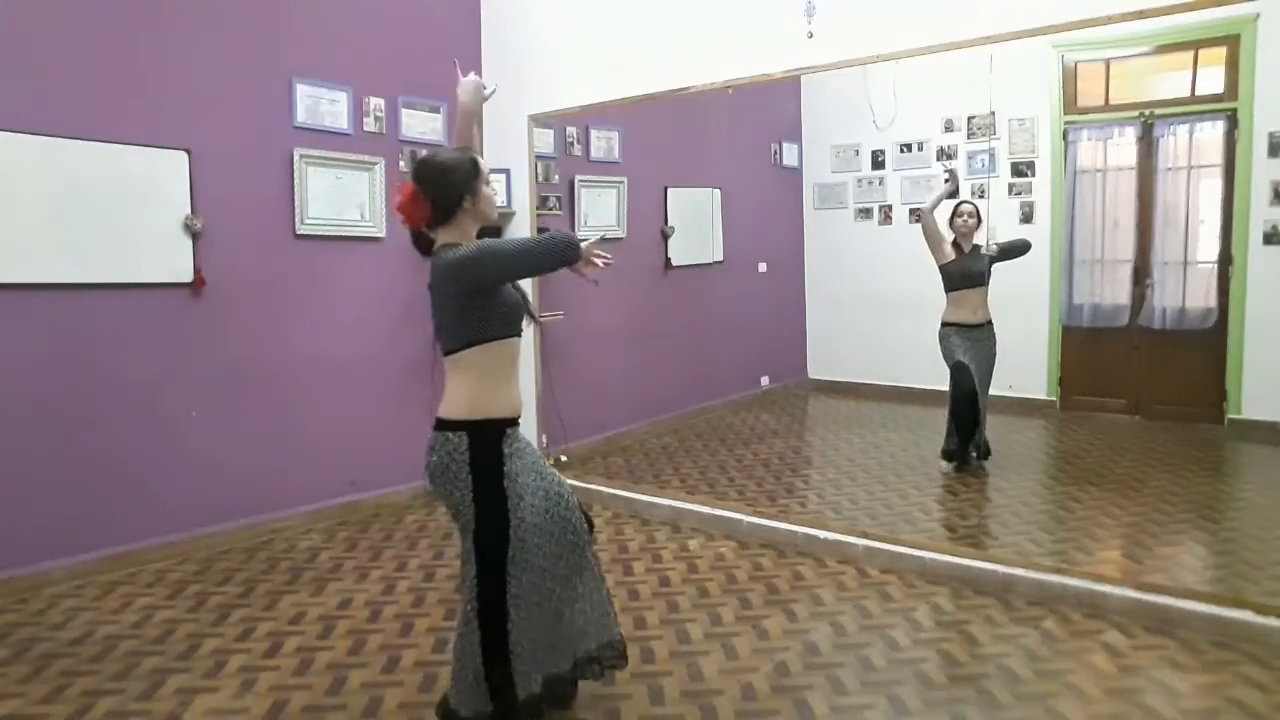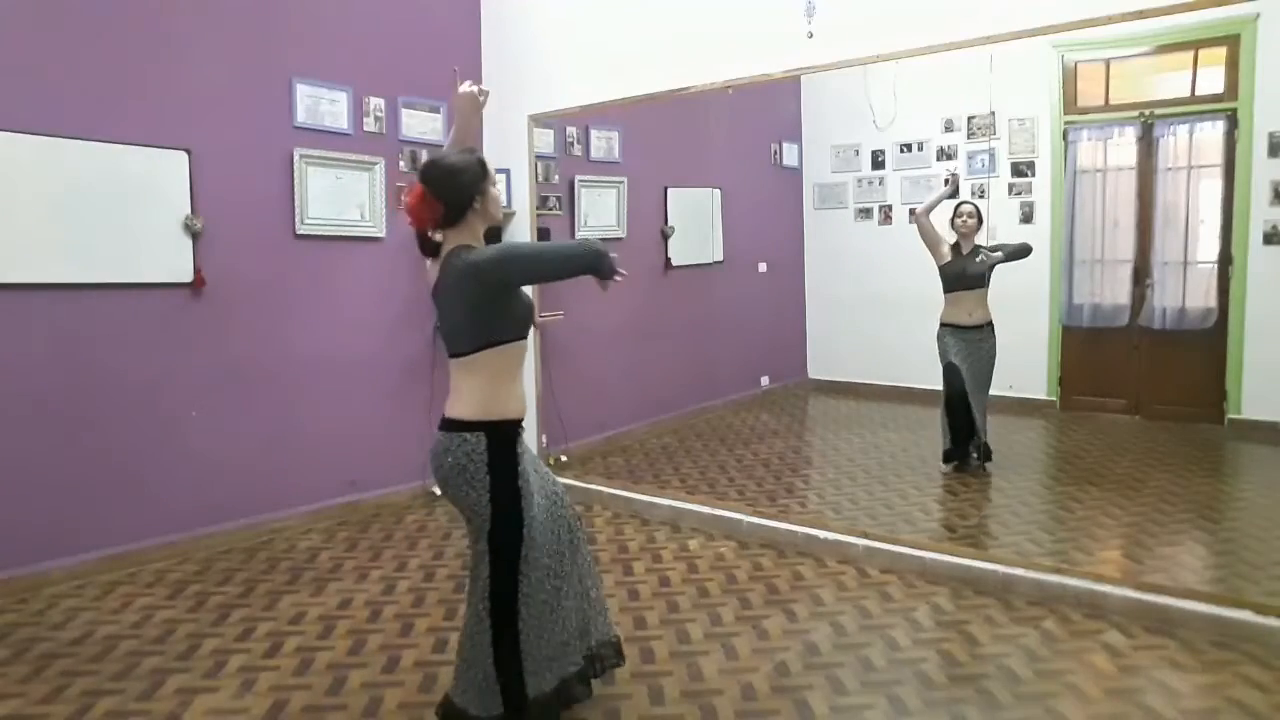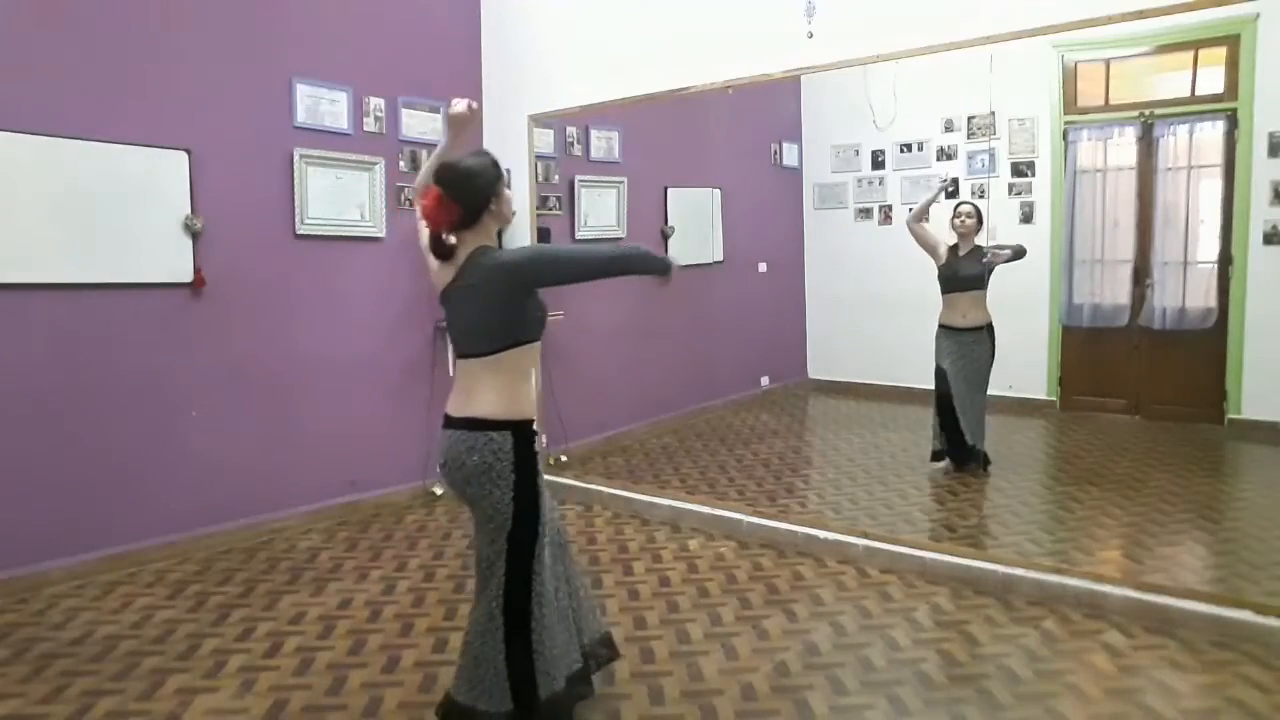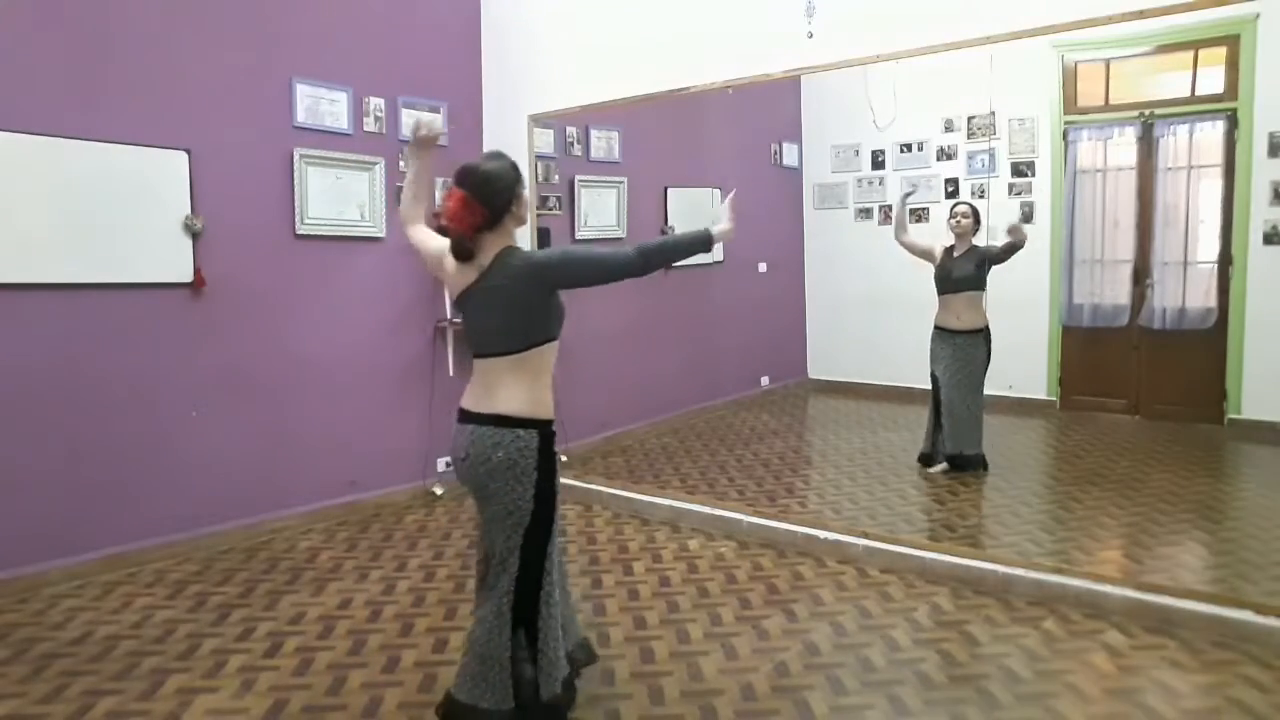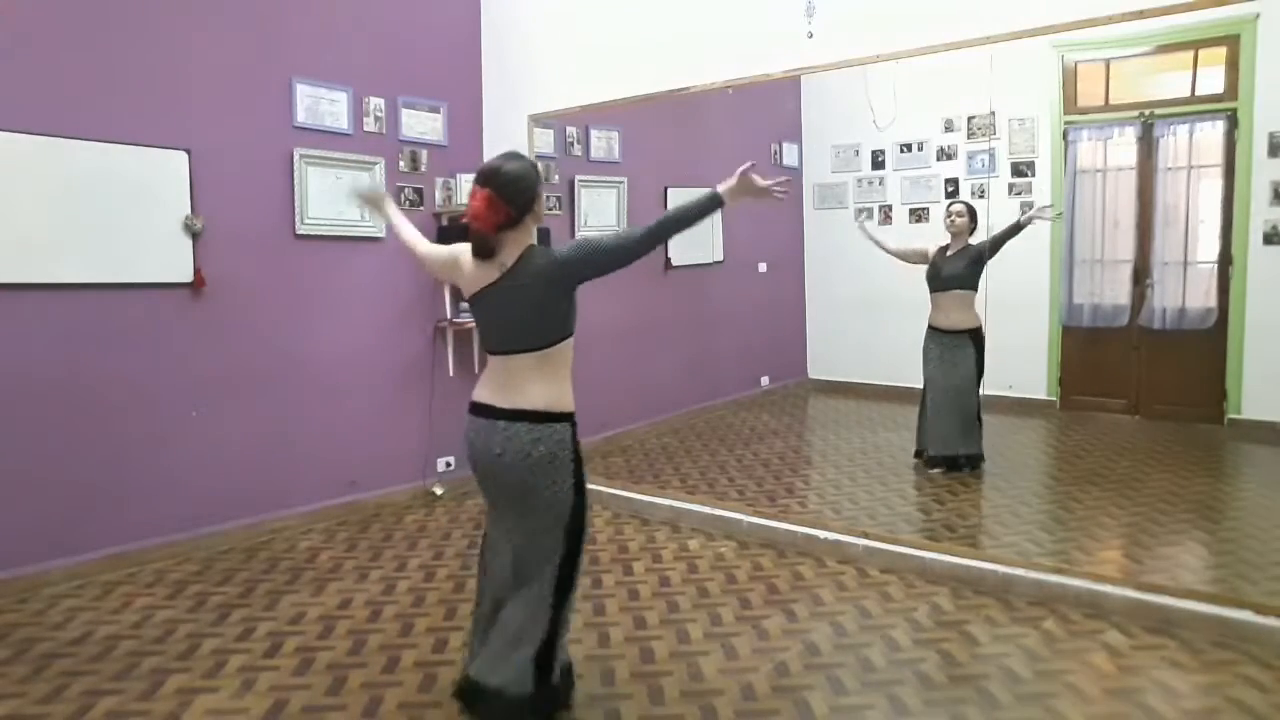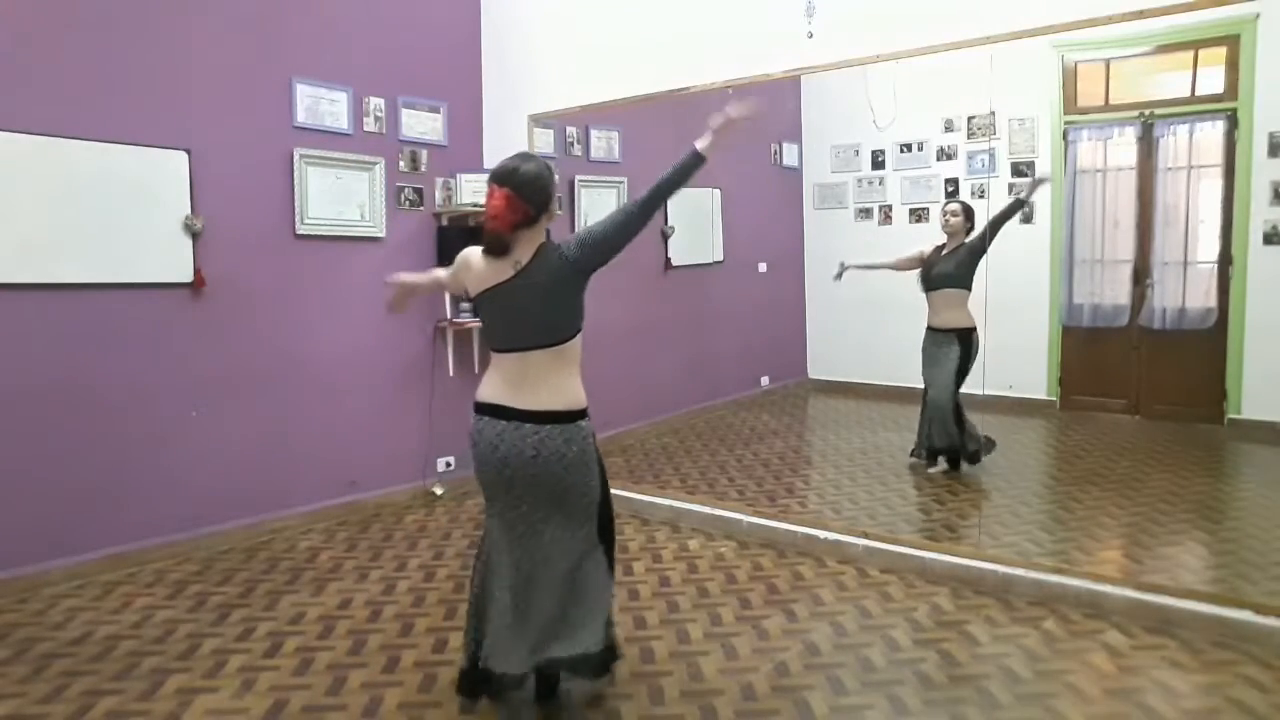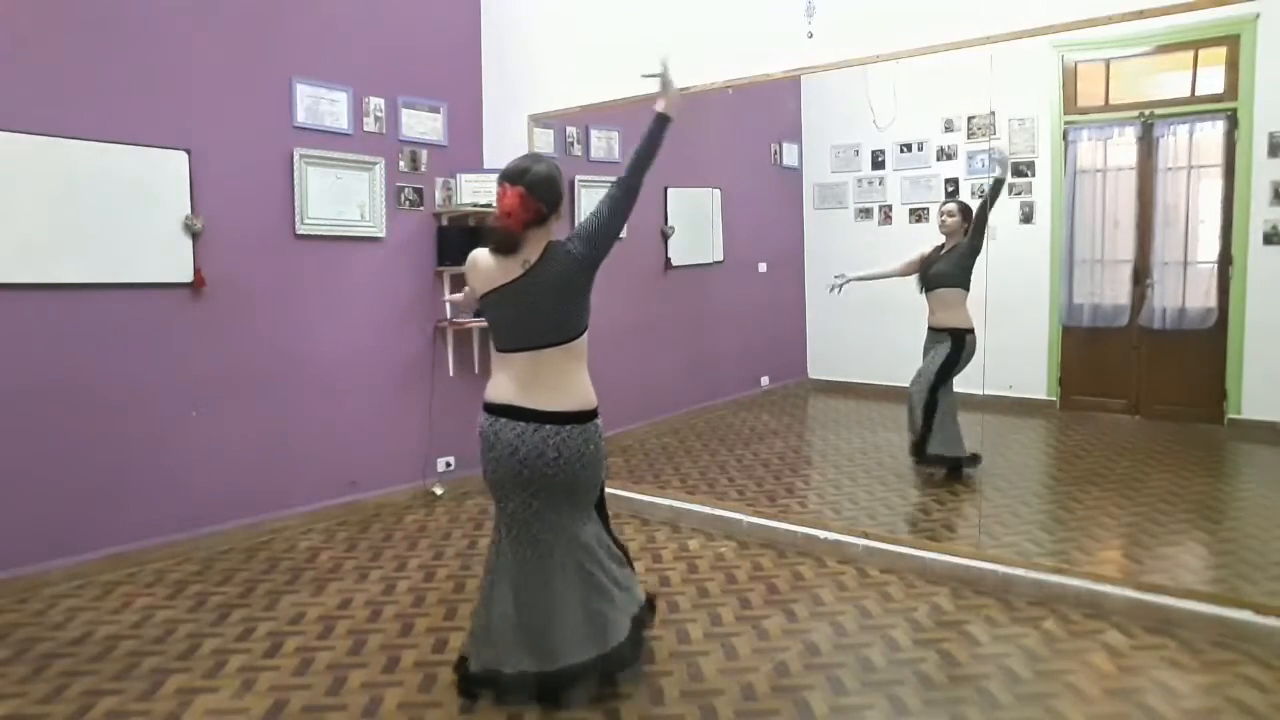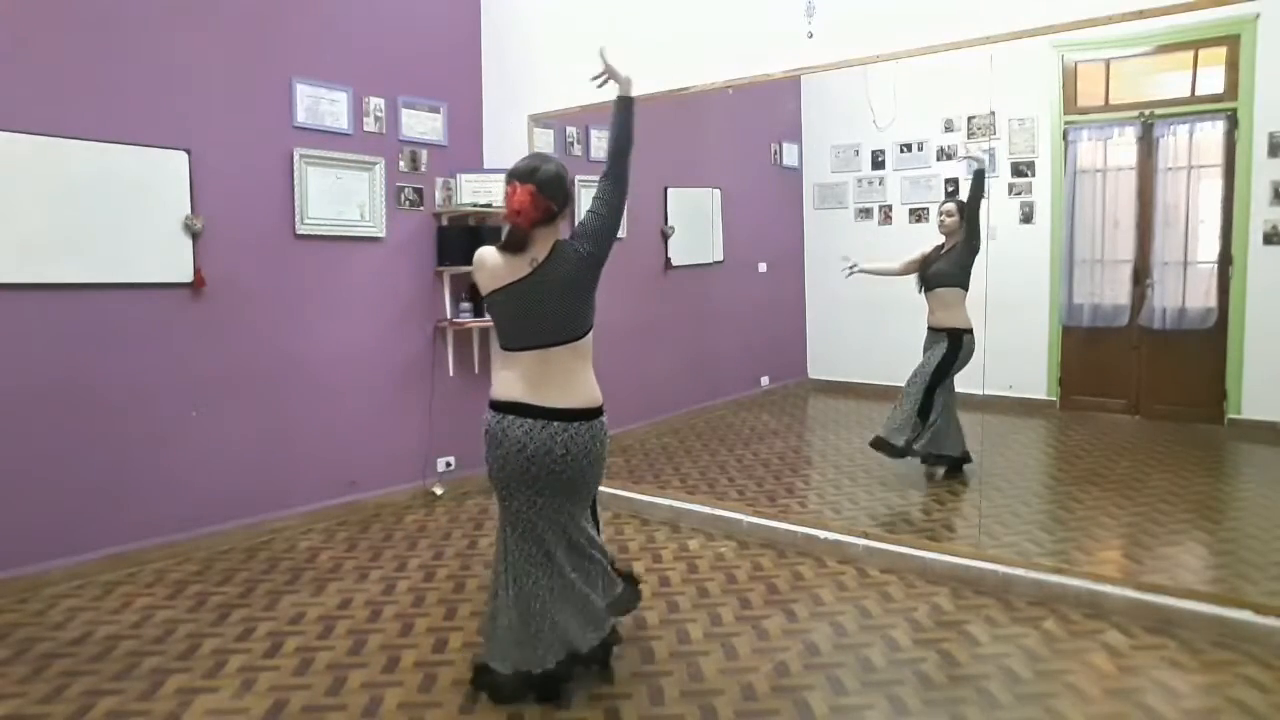
dt=0.2s
person 1, frame 1
left shoulder: (460, 257)
right shoulder: (462, 265)
left elbow: (456, 171)
right elbow: (560, 246)
left wrist: (466, 112)
right wrist: (577, 253)
left hip: (496, 438)
right hip: (473, 444)
left knee: (558, 526)
right knee: (496, 570)
person 1, frame 2
left shoulder: (447, 258)
right shoulder: (483, 266)
left elbow: (450, 178)
right elbow: (588, 253)
left wrist: (465, 118)
right wrist: (603, 266)
left hip: (487, 437)
right hip: (484, 444)
left knee: (549, 531)
right knee: (505, 570)
person 1, frame 3
left shoulder: (445, 260)
right shoulder: (510, 267)
left elbow: (422, 196)
right elbow: (617, 259)
left wrist: (453, 136)
right wrist: (660, 262)
left hip: (465, 433)
right hip: (498, 442)
left knee: (525, 551)
right knee: (510, 572)
person 1, frame 4
left shoulder: (452, 263)
right shoulder: (533, 269)
left elbow: (413, 221)
right elbow: (632, 260)
left wrist: (421, 157)
right wrist: (711, 236)
left hip: (473, 431)
right hip: (517, 439)
left knee: (520, 555)
right knee: (518, 572)
person 1, frame 5
left shoulder: (465, 265)
right shoulder: (556, 266)
left elbow: (418, 244)
right elbow: (646, 238)
left wrist: (386, 207)
right wrist: (725, 193)
left hip: (485, 428)
right hip: (541, 437)
left knee: (509, 553)
right knee: (546, 565)
person 1, frame 6
left shoulder: (473, 265)
right shoulder: (567, 263)
left elbow: (449, 278)
right elbow: (642, 207)
left wrist: (413, 283)
right wrist: (704, 147)
left hip: (492, 428)
right hip: (557, 433)
left knee: (509, 545)
right knee: (583, 537)
left ankle: (496, 670)
right ankle: (565, 655)
person 1, frame 7
left shoulder: (480, 265)
right shoulder: (574, 261)
right elbow: (627, 189)
right wrist: (665, 113)
left hip: (502, 429)
right hip: (569, 432)
left knee: (519, 542)
right knee: (575, 534)
left ankle: (502, 667)
right ankle: (584, 659)
person 1, frame 8
left shoulder: (486, 264)
right shoulder: (581, 258)
right elbow: (616, 177)
right wrist: (625, 95)
left hip: (508, 426)
right hip: (575, 428)
left knee: (523, 540)
right knee: (569, 534)
left ankle: (523, 665)
right ankle: (573, 650)
person 2, frame 1
left shoulder: (985, 252)
right shoulder: (943, 250)
left elbow: (1024, 245)
right elbow: (926, 213)
left wrist: (996, 250)
right wrist: (949, 187)
left hip: (984, 332)
right hip: (954, 332)
left knee: (978, 391)
right knee: (964, 386)
left ankle: (971, 449)
right ankle: (962, 449)
person 2, frame 2
left shoulder: (988, 253)
right shoulder: (943, 251)
left elbow: (1026, 248)
right elbow: (920, 215)
left wrist: (999, 256)
right wrist: (948, 190)
left hip: (983, 333)
right hip: (952, 333)
left knee: (976, 393)
right knee: (957, 388)
left ankle: (972, 450)
right ankle: (960, 451)
person 2, frame 3
left shoulder: (986, 254)
right shoulder: (941, 252)
left elbow: (1021, 250)
right elbow: (912, 221)
left wrist: (1005, 255)
right wrist: (937, 193)
left hip: (981, 335)
right hip: (948, 335)
left knee: (972, 394)
right knee: (946, 391)
left ankle: (970, 453)
right ankle: (957, 452)
person 2, frame 4
left shoulder: (983, 254)
right shoulder: (938, 254)
left elbow: (1006, 251)
right elbow: (901, 236)
left wrist: (1018, 239)
right wrist: (903, 202)
left hip: (976, 337)
right hip: (943, 337)
left knee: (969, 396)
right knee: (943, 395)
left ankle: (968, 457)
right ankle: (946, 454)
person 2, frame 5
left shoulder: (977, 253)
right shoulder: (933, 254)
left elbow: (1001, 238)
right elbow: (893, 250)
left wrist: (1026, 219)
right wrist: (870, 234)
left hip: (968, 337)
right hip: (935, 337)
left knee: (965, 397)
right knee: (935, 395)
left ankle: (967, 456)
right ankle: (941, 456)
person 2, frame 6
left shoulder: (971, 251)
right shoulder: (931, 254)
left elbow: (995, 224)
right elbow: (892, 263)
left wrist: (1024, 197)
right wrist: (854, 265)
left hip: (961, 337)
right hip: (933, 336)
left knee: (945, 394)
right knee: (934, 395)
left ankle: (970, 446)
right ankle: (944, 453)
person 2, frame 7
left shoulder: (968, 250)
right shoulder: (932, 255)
left elbow: (984, 213)
right elbow: (893, 269)
left wrist: (999, 178)
right wrist: (853, 277)
left hip: (957, 337)
right hip: (934, 335)
left knee: (923, 388)
right knee: (936, 391)
left ankle: (943, 455)
right ankle: (945, 455)
person 2, frame 8
left shoulder: (967, 249)
right shoulder: (931, 254)
left elbow: (974, 207)
right elbow: (897, 268)
left wrist: (979, 170)
right wrist: (861, 268)
left hip: (956, 337)
right hip: (934, 336)
left knee: (919, 387)
right knee: (939, 392)
left ankle: (910, 446)
right ankle: (948, 457)
